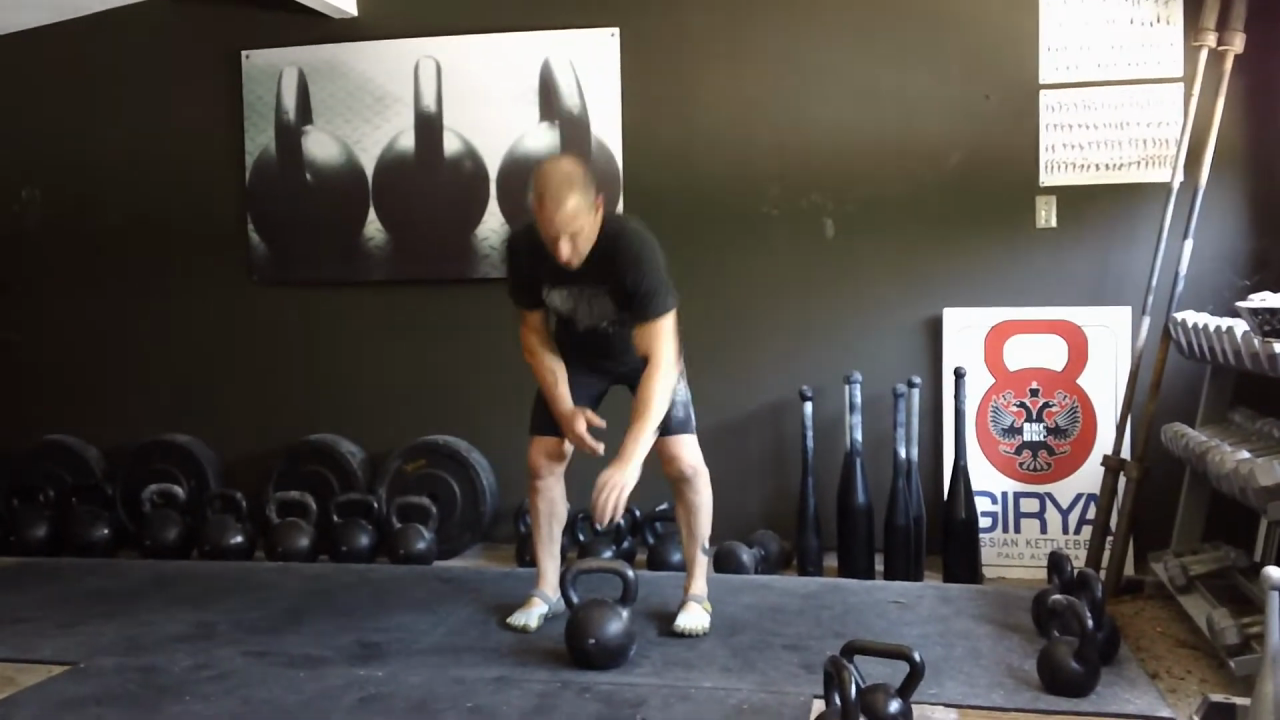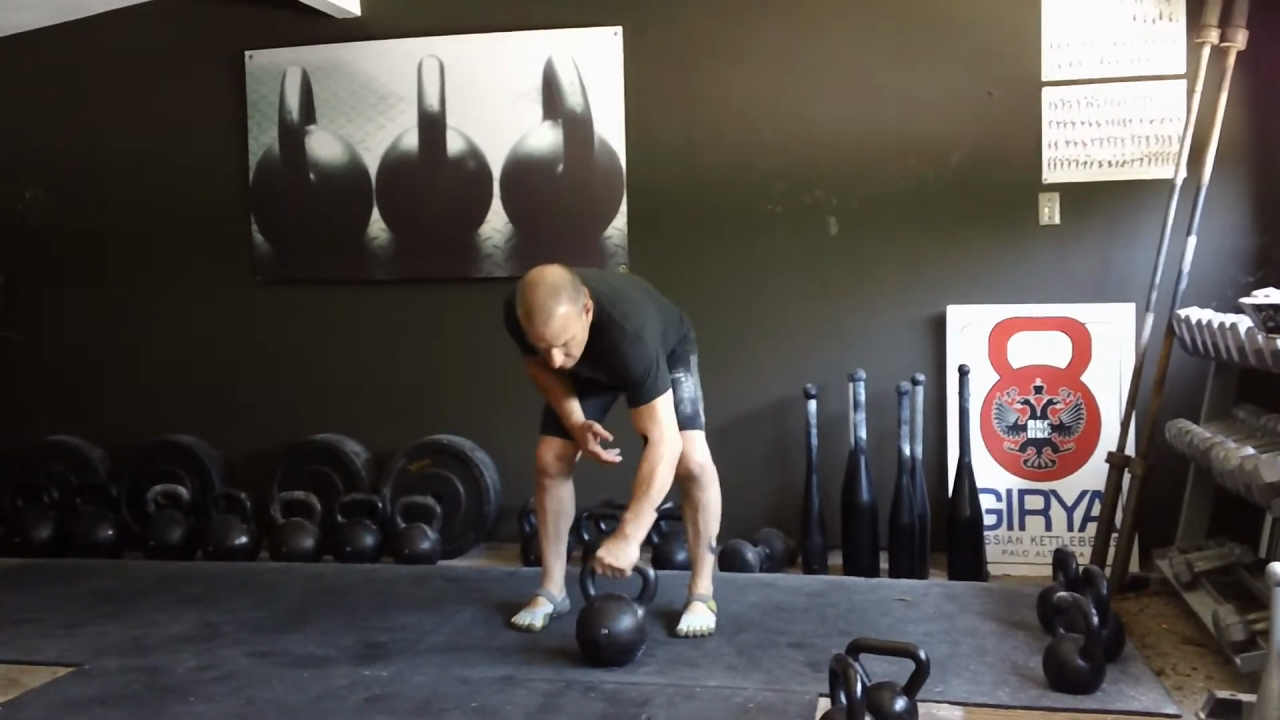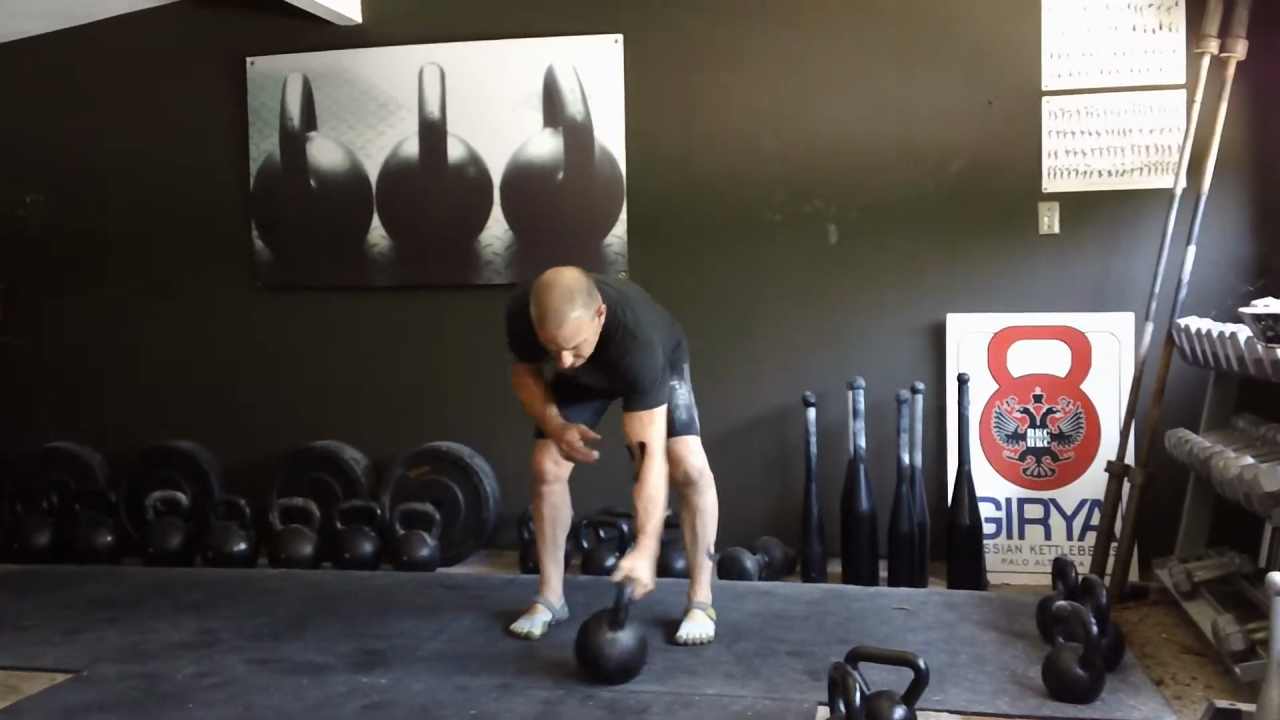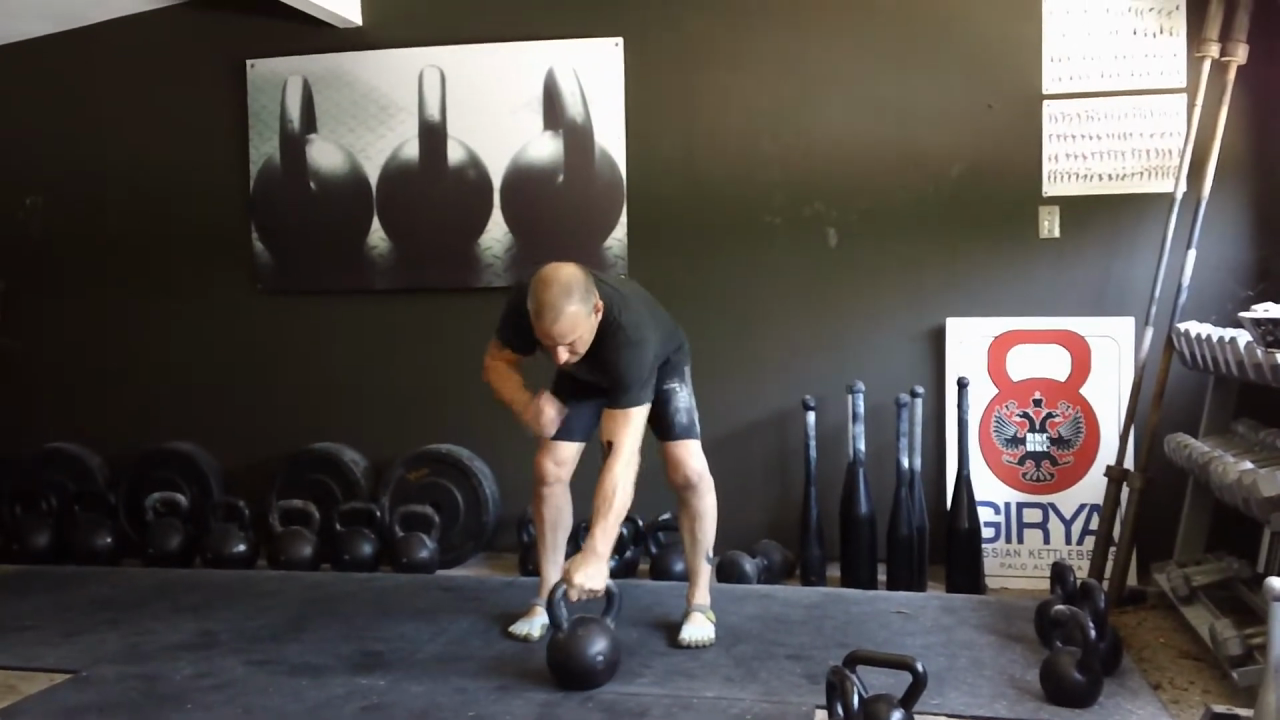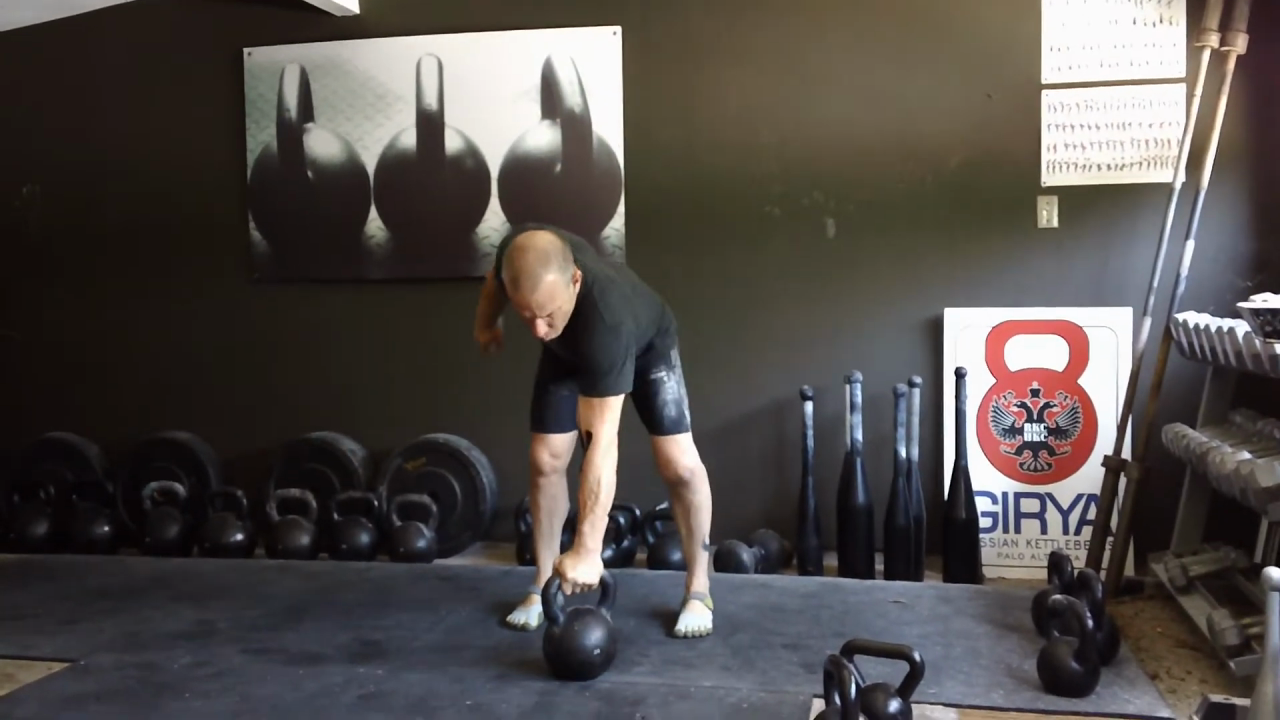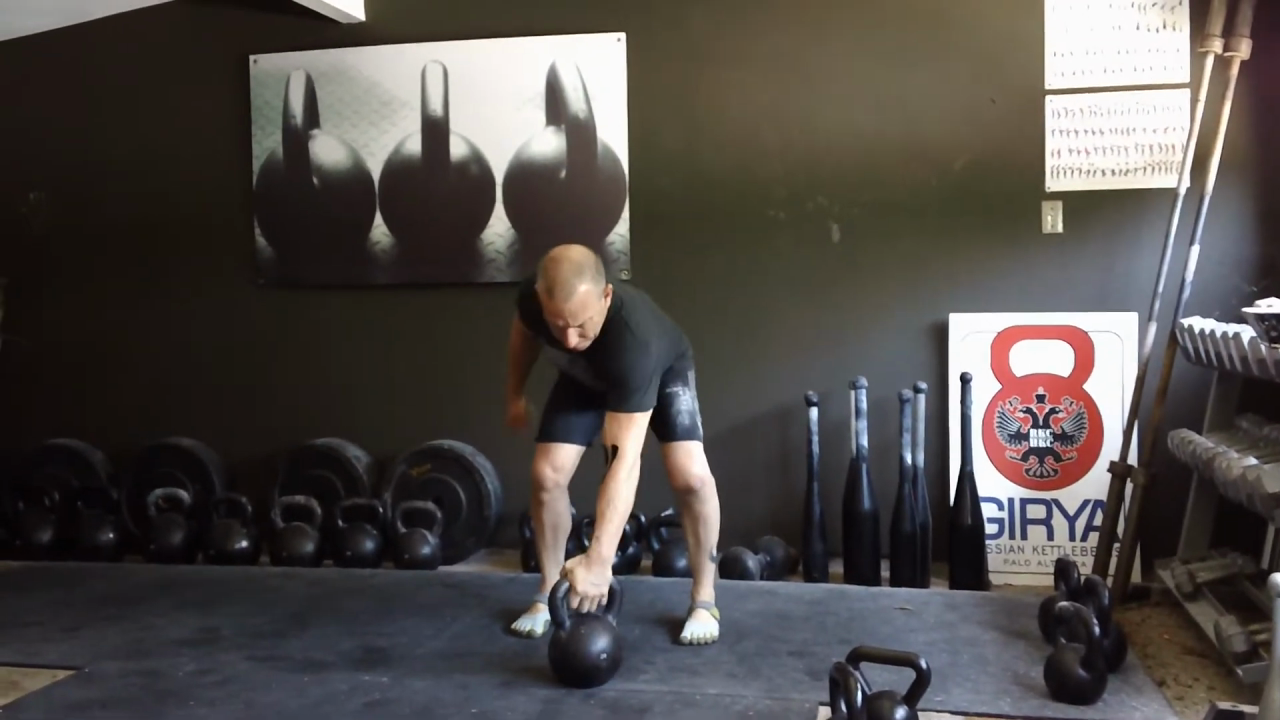
dt=0.5s
person 1, frame 1
left shoulder: (633, 248)
right shoulder: (524, 249)
left elbow: (659, 361)
right elbow: (535, 333)
left wrist: (629, 461)
right wrist: (563, 409)
left hip: (649, 347)
right hip: (576, 353)
left knee: (683, 463)
right knee: (542, 462)
left ankle: (696, 594)
right ankle: (547, 591)
person 1, frame 2
left shoulder: (626, 331)
right shoulder: (519, 313)
left elbow: (665, 443)
right elbow: (539, 366)
left wrist: (628, 537)
right wrist: (575, 423)
left hip: (665, 349)
right hip: (589, 368)
left knee: (692, 462)
right knee: (550, 461)
left ankle: (702, 595)
right ankle: (552, 591)
person 1, frame 3
left shoulder: (638, 337)
right shoulder: (523, 312)
left elbow: (650, 454)
right elbow: (526, 375)
left wrist: (645, 551)
right wrist: (557, 428)
left hip: (660, 361)
right hip: (583, 378)
left knee: (690, 468)
right knee: (547, 468)
left ankle: (700, 601)
right ankle: (550, 598)
person 1, frame 4
left shoulder: (631, 335)
right shoulder: (525, 304)
left elbow: (623, 454)
right elbow: (496, 362)
left wrist: (595, 554)
right wrist: (526, 406)
left hip: (659, 360)
right hip: (583, 375)
left knee: (689, 471)
right knee: (549, 470)
left ankle: (699, 604)
right ankle: (547, 599)
person 1, frame 5
left shoulder: (607, 319)
right shoulder: (516, 257)
left elbow: (601, 442)
left wrist: (587, 547)
right wrist: (485, 322)
left hip: (645, 342)
right hip: (568, 351)
left knee: (679, 465)
right knee: (546, 461)
left ankle: (698, 591)
right ankle: (543, 585)
person 1, frame 6
left shoulder: (635, 339)
right shoulder: (534, 298)
left elbow: (625, 458)
right elbow: (524, 331)
left wrist: (599, 559)
right wrist: (515, 394)
left hip: (662, 369)
right hip: (584, 378)
left knee: (691, 475)
right knee: (547, 474)
left ankle: (704, 600)
right ankle: (548, 594)
